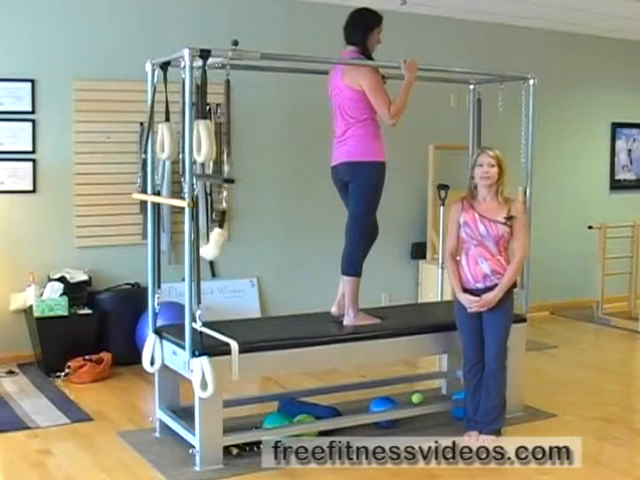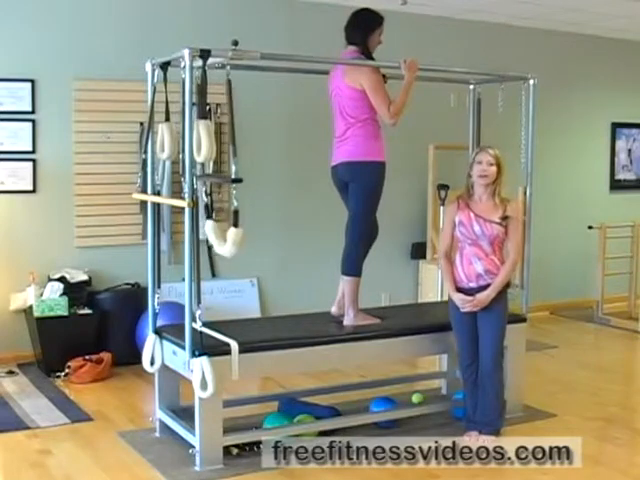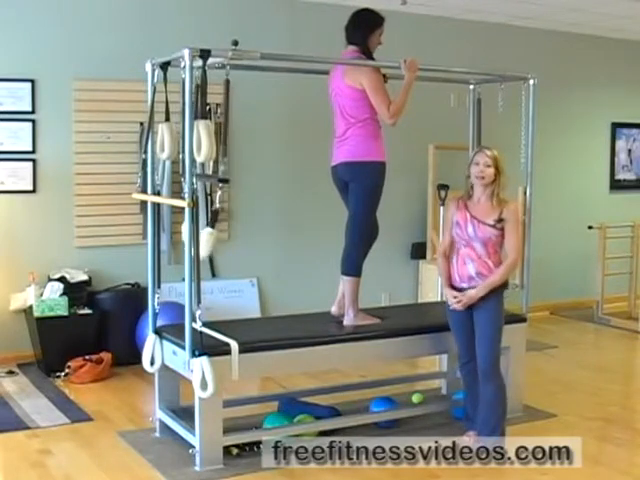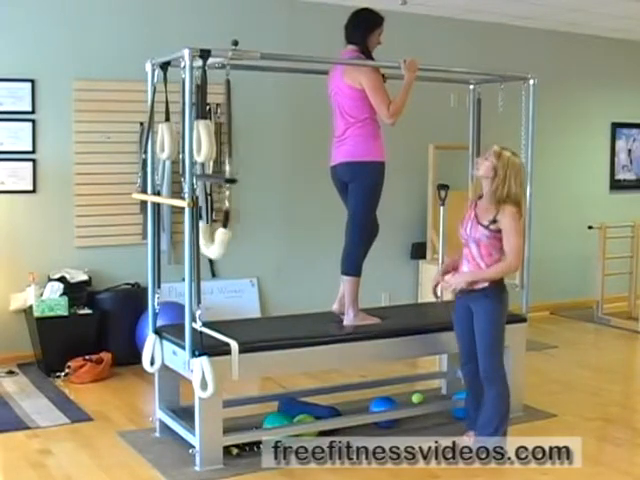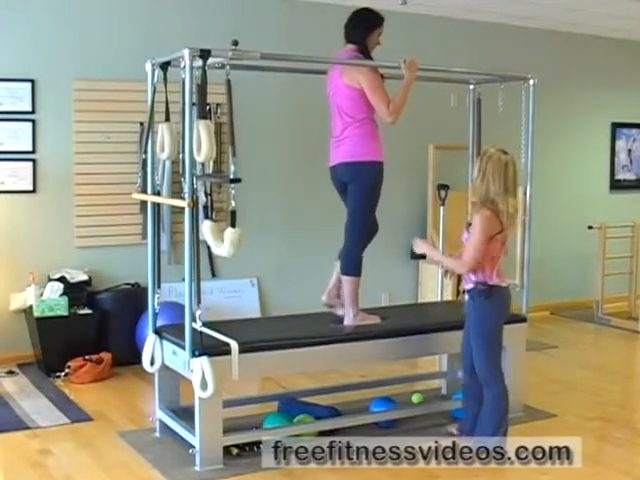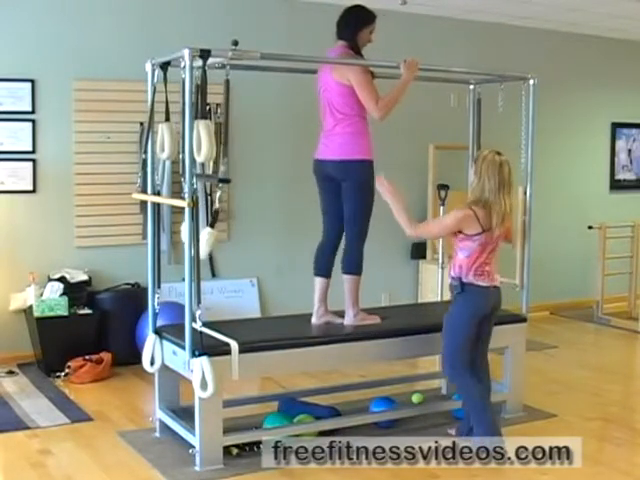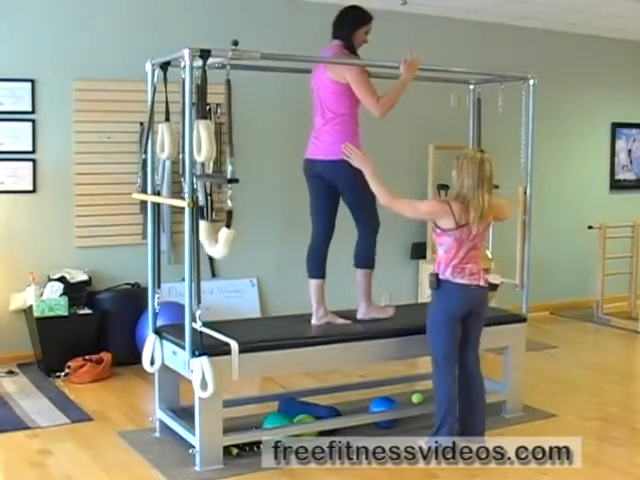
dt=0.5s
person 1, frame 1
left shoulder: (336, 70)
right shoulder: (364, 69)
right elbow: (390, 116)
right wrist: (409, 79)
left hip: (341, 162)
right hip: (364, 161)
left knee: (364, 230)
right knee: (358, 233)
left ankle: (341, 303)
right ankle: (352, 312)
person 1, frame 2
left shoulder: (336, 70)
right shoulder: (364, 69)
right elbow: (390, 115)
left wrist: (378, 82)
right wrist: (408, 79)
left hip: (340, 162)
right hip: (364, 161)
left knee: (365, 230)
right knee: (359, 233)
left ankle: (341, 303)
right ankle: (351, 312)
person 1, frame 3
left shoulder: (337, 70)
right shoulder: (364, 69)
right elbow: (389, 116)
left wrist: (381, 81)
right wrist: (408, 79)
left hip: (341, 162)
right hip: (364, 161)
left knee: (364, 230)
right knee: (358, 233)
left ankle: (342, 303)
right ankle: (351, 312)
person 1, frame 4
left shoulder: (336, 69)
right shoulder: (363, 68)
right elbow: (389, 115)
left wrist: (378, 81)
right wrist: (408, 80)
left hip: (340, 162)
right hip: (364, 161)
left knee: (365, 229)
right knee: (358, 233)
left ankle: (343, 300)
right ankle: (352, 312)
person 1, frame 5
left shoulder: (335, 68)
right shoulder: (362, 67)
right elbow: (389, 114)
right wrist: (409, 79)
left hip: (339, 161)
right hip: (362, 160)
left knee: (365, 227)
right knee: (357, 232)
left ankle: (334, 291)
right ankle: (352, 311)
person 1, frame 6
left shoulder: (327, 64)
right shoulder: (352, 63)
right elbow: (378, 110)
right wrist: (406, 79)
left hip: (325, 160)
right hip: (352, 160)
left knee: (332, 234)
right knee: (355, 235)
left ankle: (320, 310)
right ankle: (353, 312)
person 1, frame 7
left shoulder: (321, 64)
right shoulder: (347, 63)
right elbow: (378, 108)
right wrist: (406, 77)
left hip: (315, 159)
right hip: (340, 158)
left knee: (321, 234)
right knee: (368, 227)
left ankle: (319, 311)
right ankle: (365, 304)
person 2, frame 1
left shoulder: (513, 208)
right shoulder: (460, 207)
left elbow: (519, 255)
right elbow: (450, 254)
left wrist: (496, 293)
right wrist: (460, 293)
left hip: (499, 294)
right hip: (467, 294)
left knee: (494, 361)
right knee: (472, 360)
left ankle: (490, 425)
right ankle: (473, 422)
person 2, frame 2
left shoulder: (509, 209)
right shoulder: (455, 207)
left elbow: (513, 257)
right elbow: (444, 254)
left wrist: (489, 293)
right wrist: (453, 292)
left hip: (493, 294)
right hip: (461, 294)
left knee: (490, 362)
right knee: (468, 362)
left ankle: (490, 426)
right ankle: (473, 423)
person 2, frame 3
left shoulder: (507, 210)
right shoulder: (455, 206)
left elbow: (512, 258)
right elbow: (444, 252)
left wrist: (479, 292)
right wrist: (446, 288)
left hip: (488, 295)
right hip: (456, 294)
left knee: (487, 365)
right knee: (467, 362)
left ankle: (490, 435)
right ankle: (474, 423)
person 2, frame 4
left shoulder: (507, 212)
right shoulder: (474, 205)
left elbow: (512, 262)
left wrist: (467, 277)
right wrist: (446, 269)
left hip: (489, 297)
right hip: (464, 295)
left knee: (490, 368)
right knee: (469, 364)
left ankle: (491, 437)
right ankle: (477, 425)
person 2, frame 5
left shoulder: (485, 215)
right shoulder: (499, 211)
left elbow: (467, 265)
left wrist: (431, 252)
right wrist: (447, 259)
left hip: (486, 298)
right hip: (480, 295)
left knee: (488, 371)
right knee: (472, 365)
left ankle: (491, 440)
right ankle: (472, 427)
person 2, frame 6
left shoulder: (466, 215)
right shoulder: (502, 214)
left elbow: (413, 230)
right elbow: (509, 239)
left wrist: (390, 196)
left hip: (469, 294)
right hip: (491, 293)
left knee: (455, 366)
right knee: (476, 362)
left ankle: (487, 434)
right ankle: (473, 430)
person 2, frame 7
left shoulder: (443, 209)
right shoulder: (488, 210)
left elbow: (389, 201)
right elbow: (504, 211)
left wrist: (366, 168)
right wrist: (490, 197)
left hip: (450, 292)
right hip: (478, 292)
left knee: (445, 367)
right knee: (470, 363)
left ankle: (444, 439)
right ankle: (472, 433)
